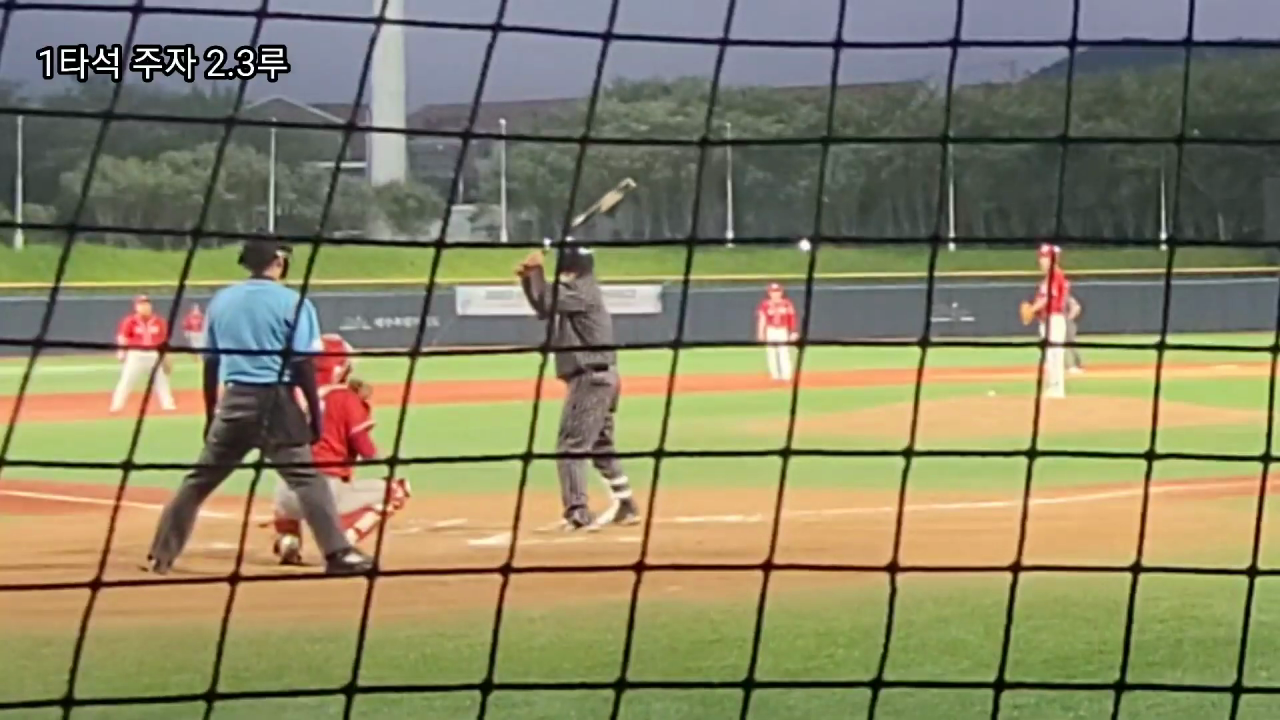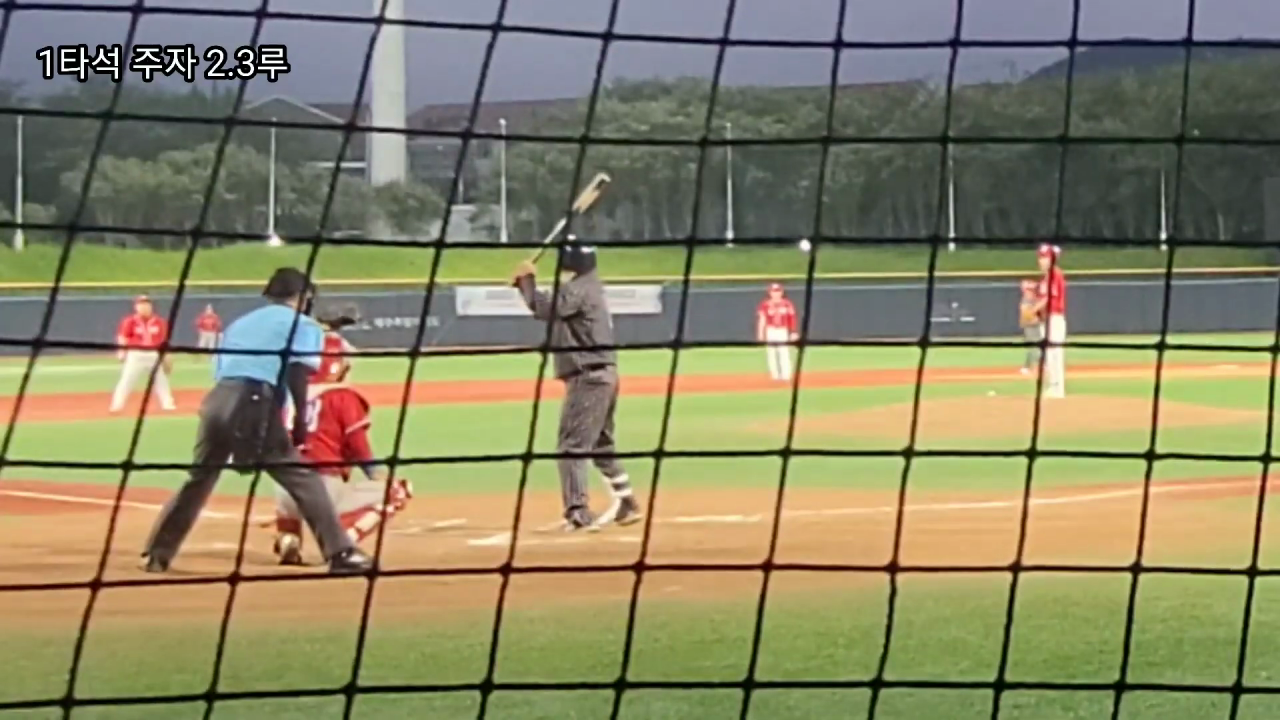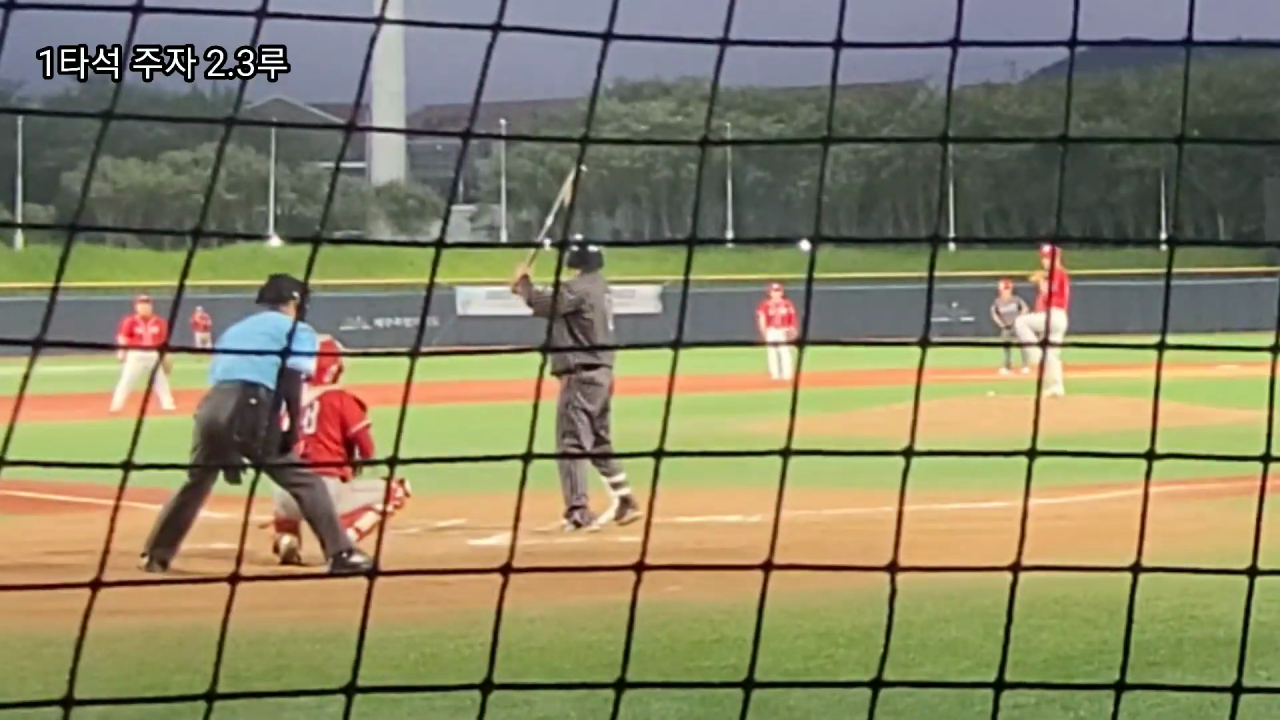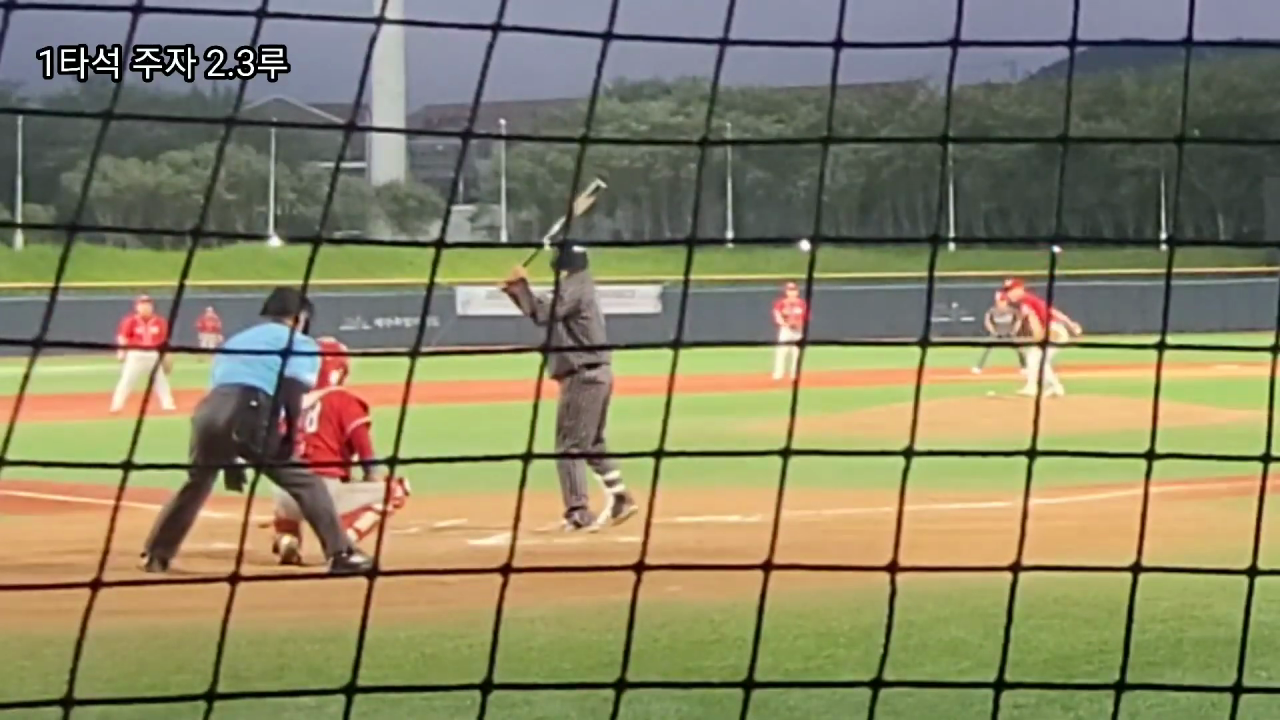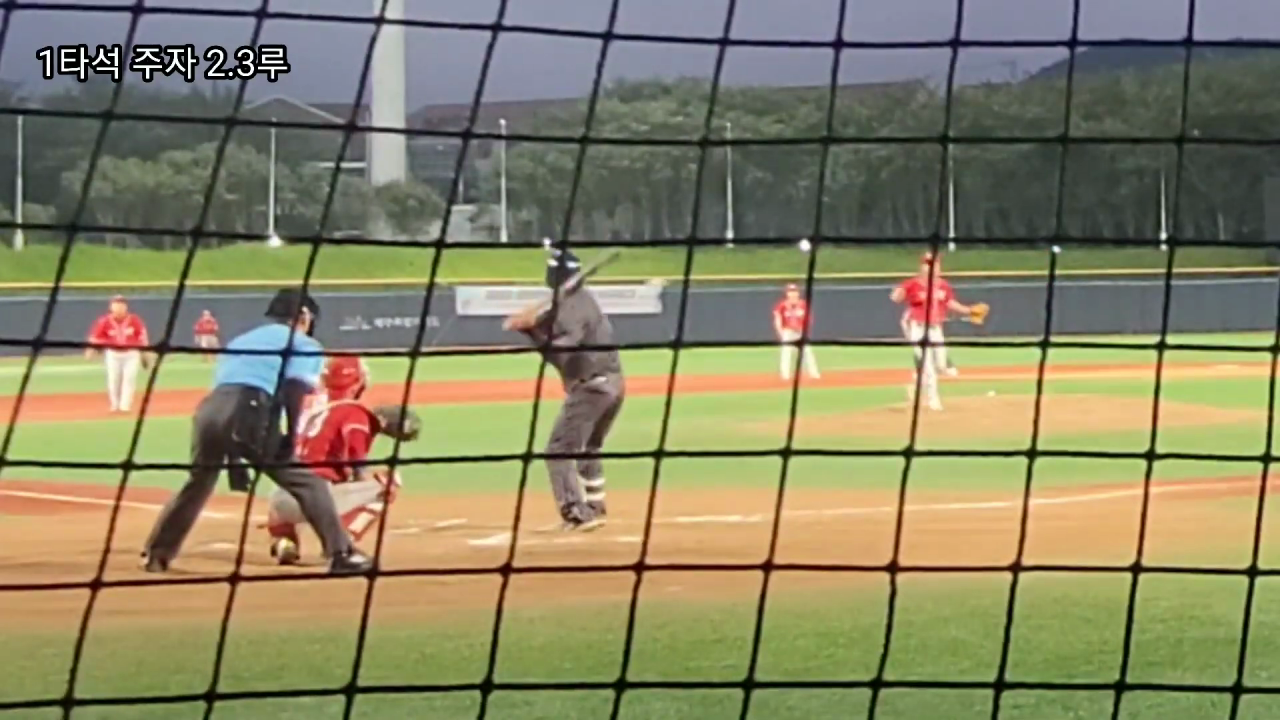
dt=1s
person 1, frame 1
left shoulder: (220, 301)
right shoulder: (292, 302)
left elbow: (210, 363)
right elbow: (302, 365)
left wrist: (210, 415)
right wrist: (315, 412)
left hip: (233, 403)
right hip: (274, 402)
left knee: (199, 479)
right knee: (308, 479)
left ankle: (160, 555)
right ankle: (339, 553)
person 1, frame 2
left shoulder: (239, 323)
right shoulder: (303, 324)
right elbow: (297, 368)
left wrist: (236, 445)
right wrist: (301, 416)
left hip: (217, 401)
right hip: (256, 404)
left knee: (198, 481)
right knee: (304, 480)
left ankle: (155, 555)
right ankle: (341, 554)
person 1, frame 3
left shoulder: (233, 330)
right shoulder: (296, 329)
right elbow: (291, 376)
left wrist: (228, 451)
right wrist: (294, 424)
left hip: (212, 407)
right hip: (251, 409)
left knee: (196, 483)
right knee: (305, 481)
left ankle: (155, 556)
right ankle: (341, 554)
person 1, frame 4
left shoulder: (235, 340)
right shoulder: (299, 342)
right elbow: (292, 387)
left wrist: (230, 459)
right wrist: (291, 433)
left hip: (209, 411)
right hip: (249, 413)
left knee: (196, 484)
right knee: (305, 483)
left ankle: (155, 555)
right ankle: (341, 554)
person 1, frame 5
left shoulder: (239, 340)
right shoulder: (304, 344)
right elbow: (294, 388)
left wrist: (234, 457)
right wrist: (291, 434)
left hip: (210, 410)
right hip: (250, 414)
left knee: (197, 484)
right knee: (307, 483)
left ankle: (155, 555)
right ankle: (341, 554)
person 2, frame 1
left shoulder: (582, 290)
right shoulder: (578, 289)
left elbow: (547, 300)
right elbow: (544, 308)
left wrist: (537, 270)
right wrist: (528, 279)
left hip: (590, 379)
right hip: (600, 377)
left knee: (570, 447)
right knee: (601, 446)
left ankle: (578, 514)
right ankle: (625, 507)
person 2, frame 2
left shoulder: (578, 289)
right shoulder: (586, 286)
left elbow: (544, 309)
right elbow: (552, 312)
left wrist: (528, 279)
right wrist: (525, 285)
left hip: (588, 377)
right hip: (603, 375)
left knee: (572, 446)
right knee: (602, 445)
left ankle: (579, 513)
right ankle: (626, 505)
person 2, frame 3
left shoulder: (580, 287)
right shoulder: (596, 284)
left elbow: (541, 304)
right elbow: (554, 304)
left wrist: (523, 280)
right wrist: (525, 289)
left hip: (582, 375)
right hip: (600, 373)
left knee: (571, 444)
right knee: (599, 443)
left ankle: (579, 513)
right ankle: (625, 502)
person 2, frame 4
left shoulder: (573, 287)
right shoulder: (578, 284)
left elbow: (541, 314)
right elbow: (545, 312)
left wrist: (521, 283)
right wrist: (515, 292)
left hip: (582, 376)
right hip: (597, 374)
left knee: (570, 447)
right knee: (593, 443)
left ankle: (580, 514)
right ankle: (621, 499)
person 2, frame 5
left shoulder: (574, 308)
right shoulder: (567, 302)
left elbow: (559, 350)
right elbow: (544, 328)
left wrist: (530, 325)
right wrist: (528, 322)
left hip: (591, 387)
right hip: (610, 385)
left knee: (559, 450)
right knee: (588, 449)
left ankle: (577, 512)
right ankle: (594, 507)
person 3, frame 1
right shoulder: (345, 398)
right elbow: (366, 450)
left hip: (287, 494)
right hip: (326, 491)
right knee: (396, 491)
left ankle: (287, 540)
person 3, frame 2
right shoulder: (343, 396)
right elbow: (358, 447)
right wrist: (379, 477)
left hip: (287, 491)
right hip: (325, 489)
right knee: (397, 491)
left ankle: (287, 539)
person 3, frame 3
right shoulder: (340, 398)
right elbow: (366, 447)
right wrist: (357, 463)
left hip: (285, 495)
right hip: (324, 490)
right knee: (396, 491)
left ankle: (286, 539)
person 3, frame 4
right shoulder: (342, 399)
right elbow: (361, 439)
right wrist: (372, 475)
left hip: (287, 496)
right hip: (325, 491)
right knee: (395, 490)
left ankle: (286, 539)
person 3, frame 5
left shoulder: (316, 405)
right shoulder: (354, 411)
right elbow: (355, 447)
right wrist: (363, 477)
left hip: (281, 500)
right knee: (387, 483)
left ankle: (284, 542)
